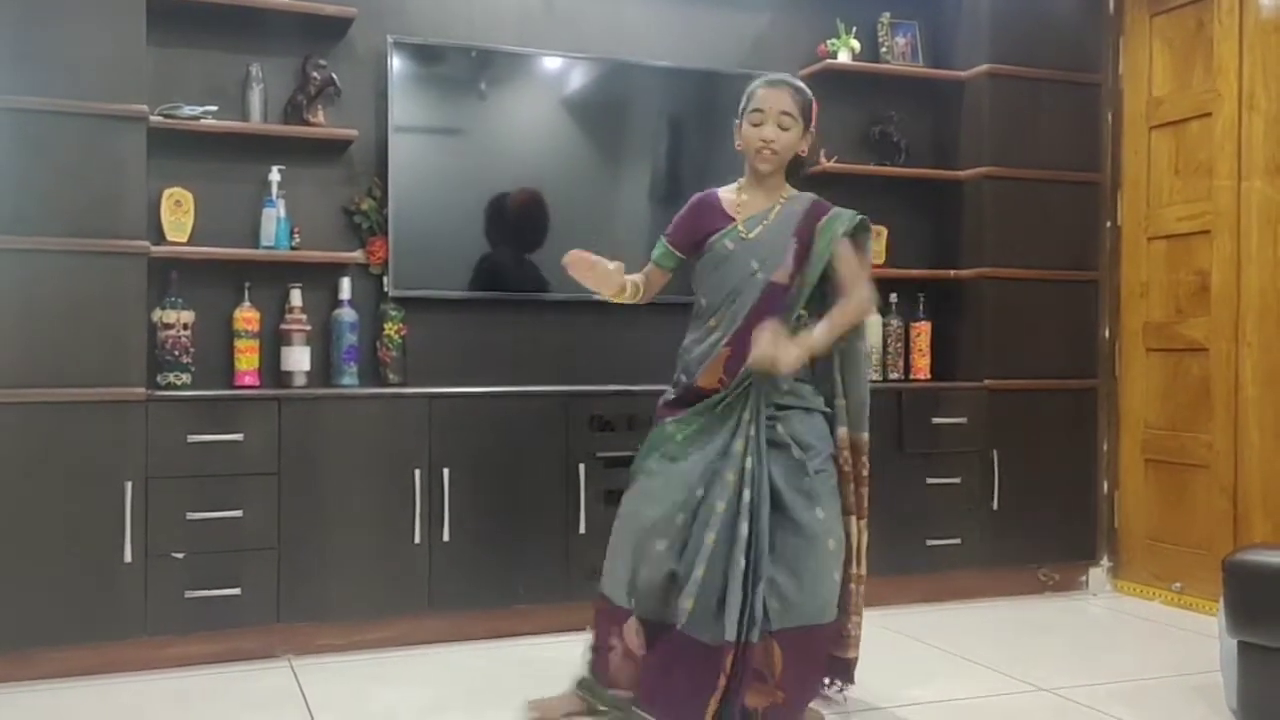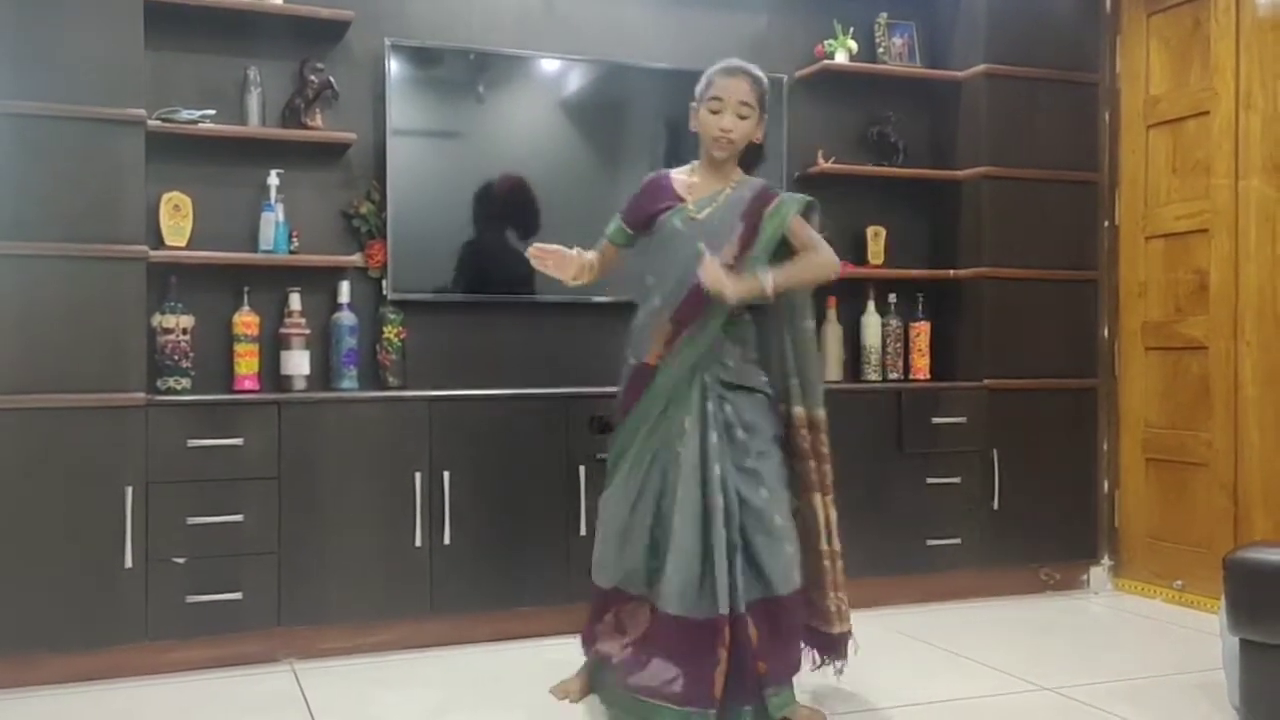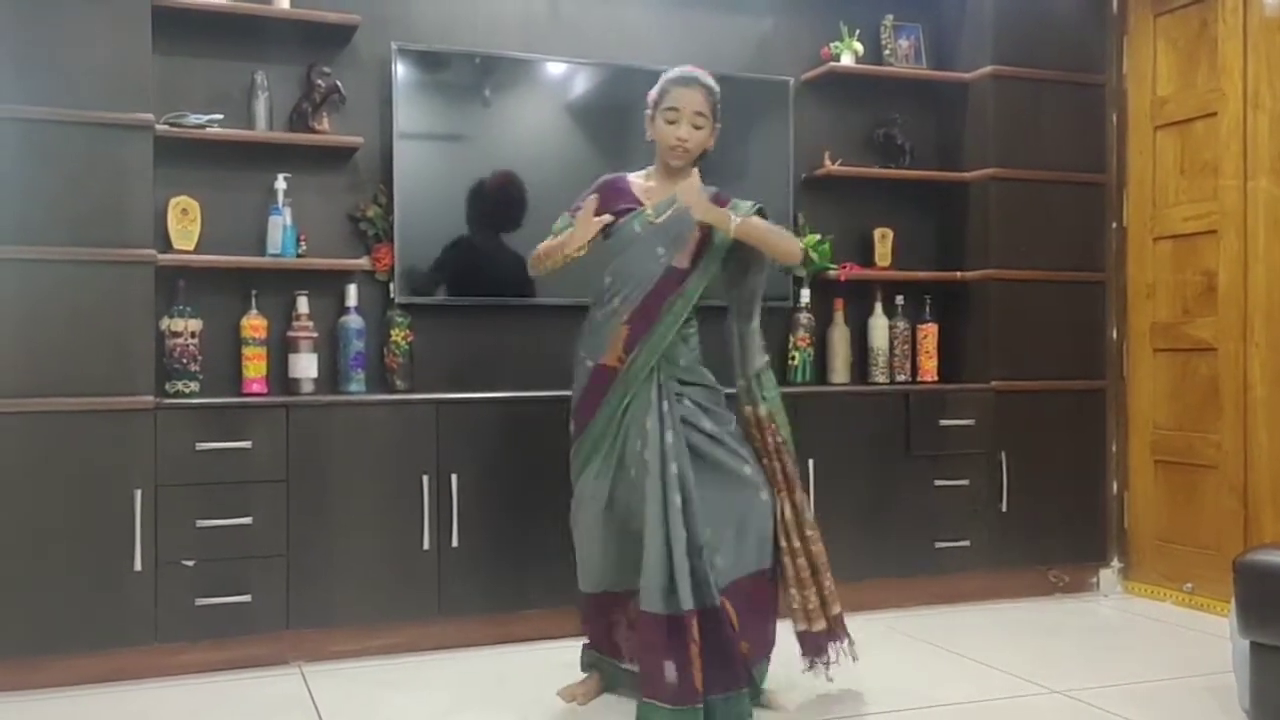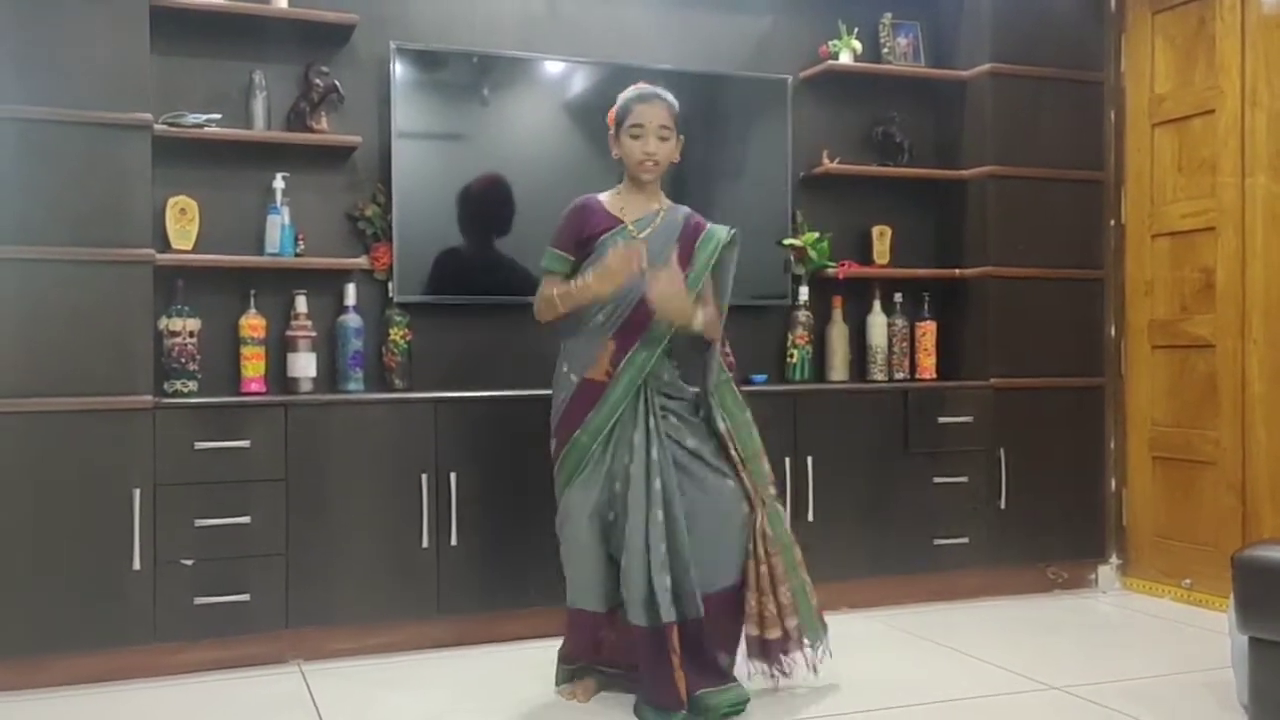
dt=0.2s
person 1, frame 1
left shoulder: (819, 219)
right shoulder: (704, 210)
left elbow: (860, 297)
right elbow: (646, 287)
left wrist: (801, 345)
right wrist: (612, 282)
left hip: (783, 407)
right hip: (700, 403)
left knee: (799, 545)
right knee: (655, 526)
person 1, frame 2
left shoulder: (765, 203)
right shoulder: (656, 189)
left elbow: (826, 260)
right elbow: (602, 261)
left wrist: (751, 284)
right wrist: (574, 266)
left hip: (729, 387)
right hip: (656, 384)
left knee: (755, 523)
right knee: (638, 517)
right ankle: (607, 660)
person 1, frame 3
left shoulder: (718, 207)
right shoulder: (613, 191)
left elbow: (793, 252)
right elbow: (539, 261)
left wrist: (717, 220)
right wrist: (567, 242)
left hip: (678, 382)
right hip: (609, 382)
left knee: (729, 505)
right knee: (612, 515)
right ankle: (609, 661)
person 1, frame 4
left shoulder: (694, 232)
right shoulder: (586, 215)
left elbow: (713, 323)
right elbow: (544, 307)
left wrist: (684, 310)
right wrist: (594, 284)
left hip: (661, 396)
right hip: (591, 396)
left knee: (713, 511)
right knee: (596, 523)
left ankle: (695, 668)
right ankle: (598, 661)
